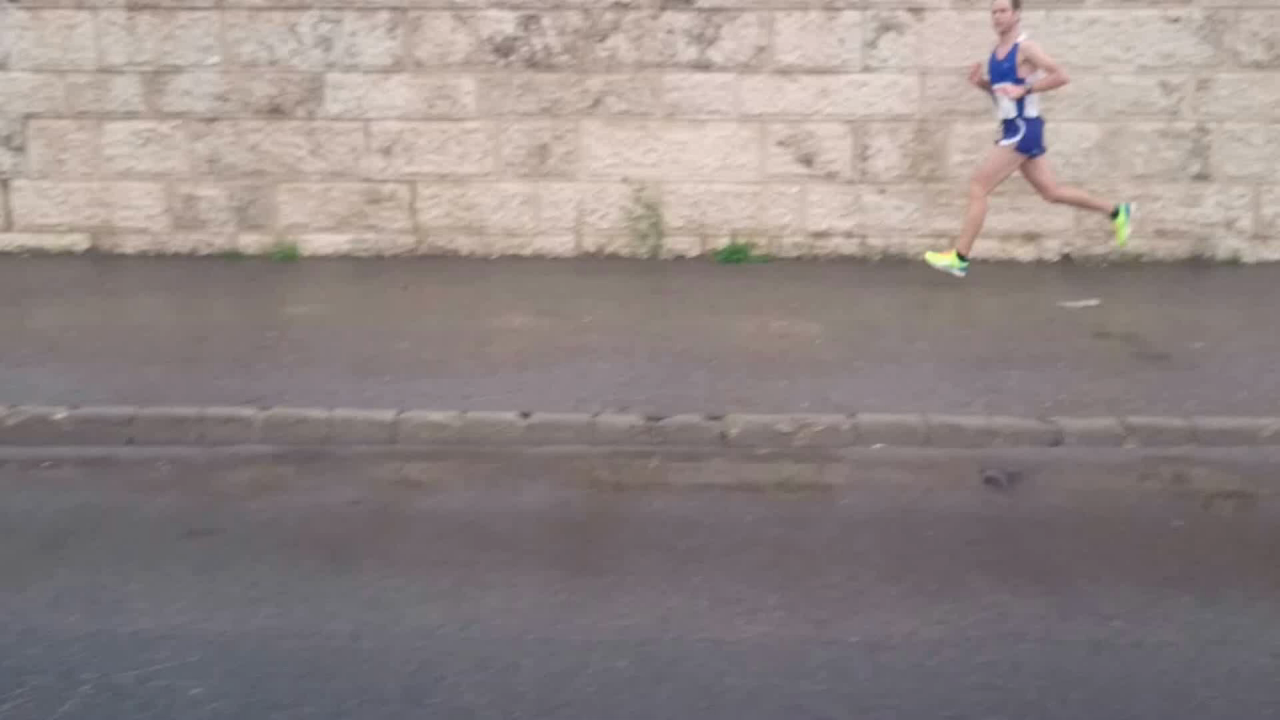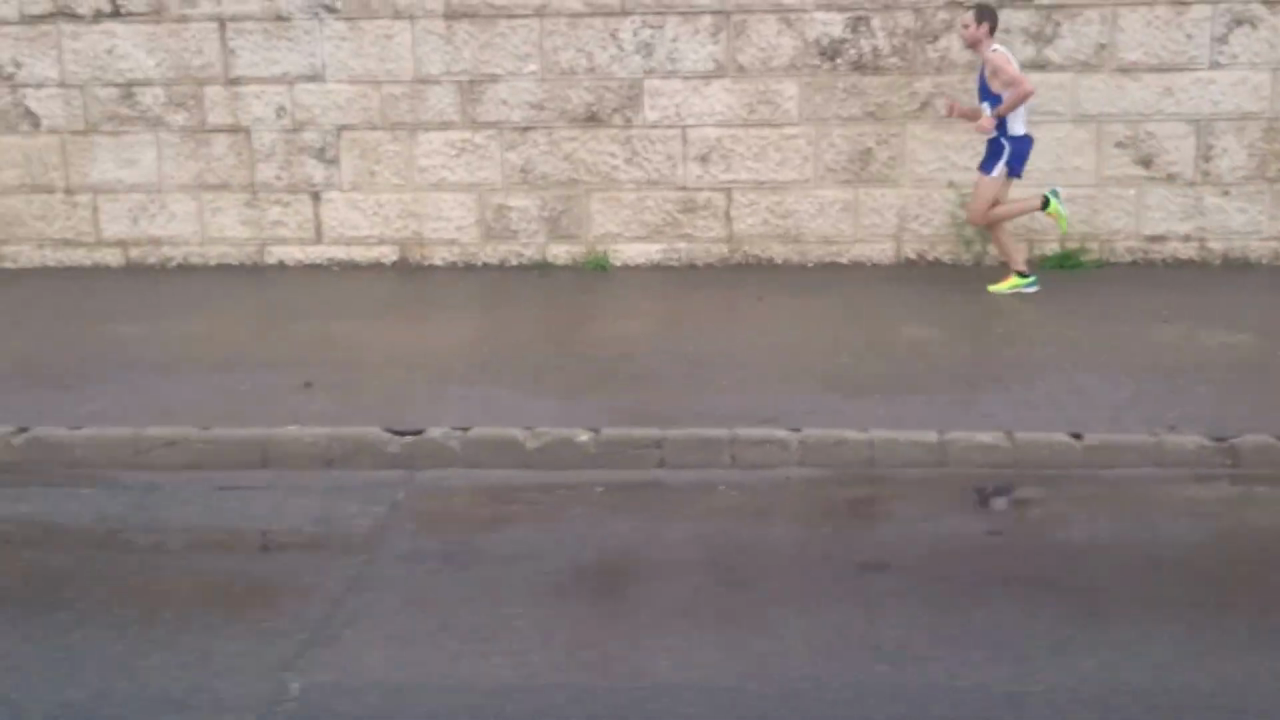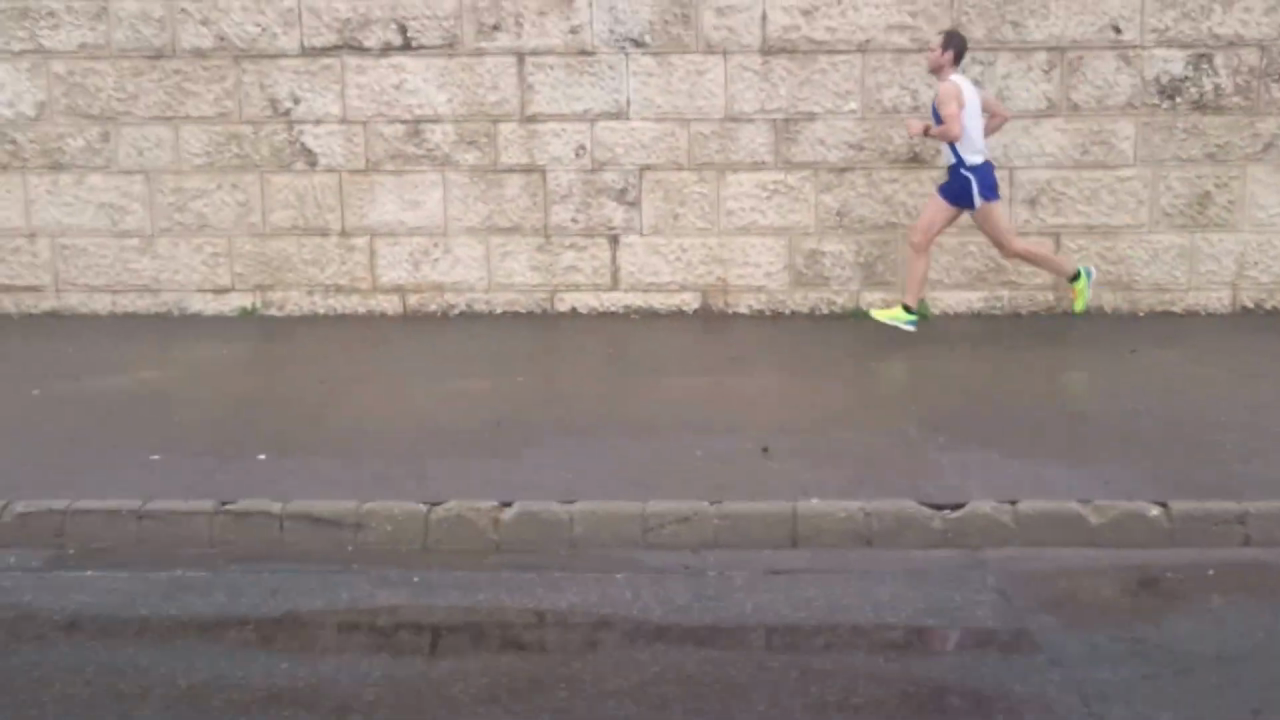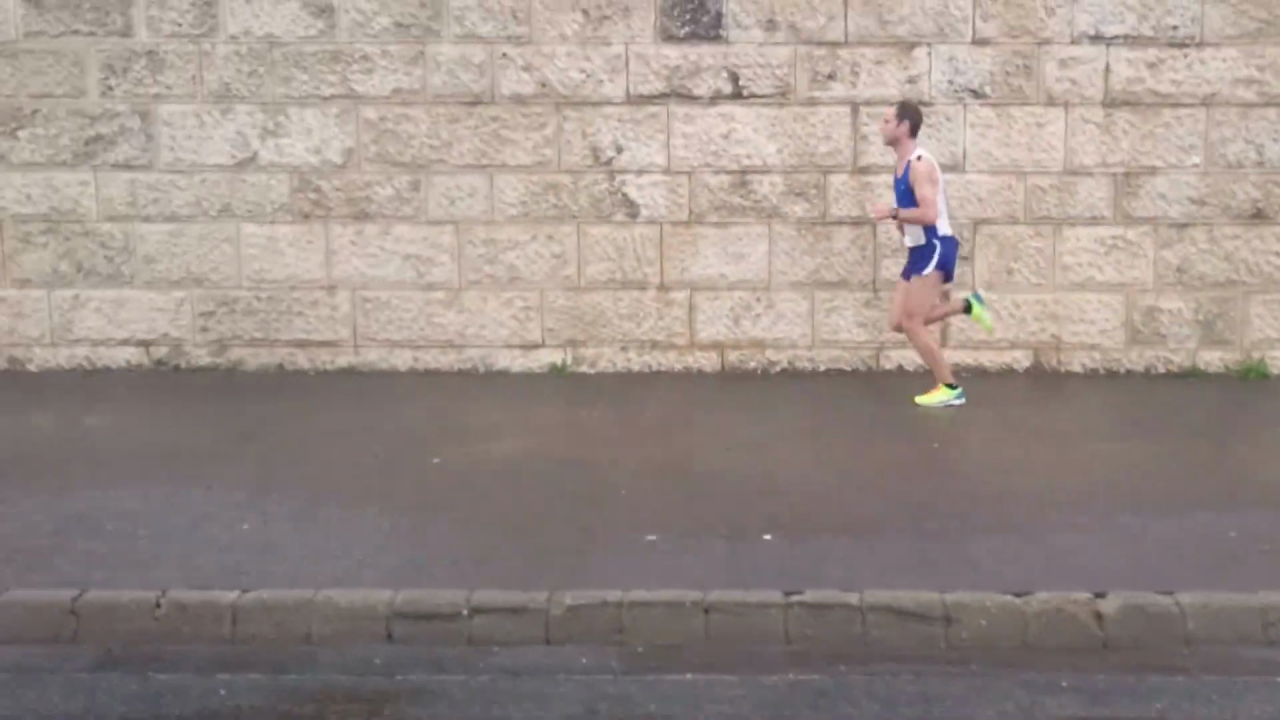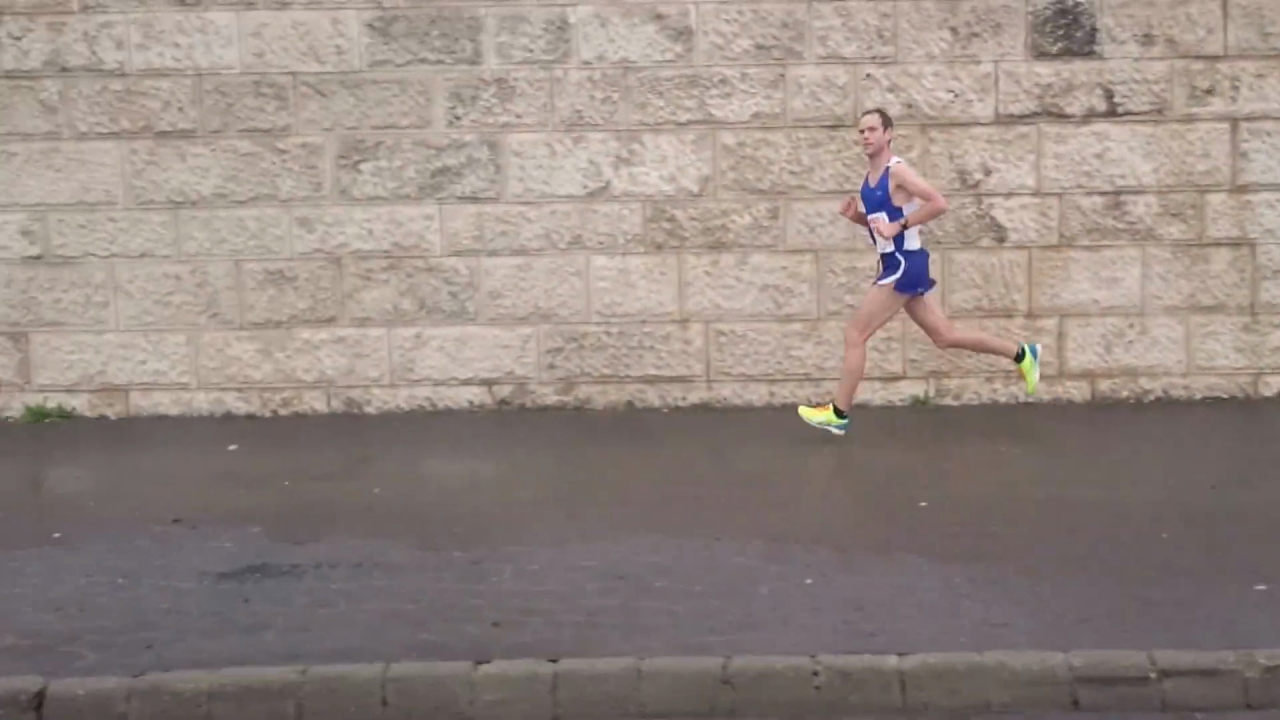
dt=0.5s
person 1, frame 1
left shoulder: (1026, 47)
right shoulder: (997, 49)
left elbow: (1062, 76)
left wrist: (1024, 90)
right wrist: (979, 81)
left hip: (1024, 129)
right hip: (1014, 130)
left knee: (977, 186)
right knee: (1050, 192)
left ankle: (958, 257)
right ankle: (1117, 213)
person 1, frame 2
left shoulder: (995, 57)
right shoulder: (993, 60)
left elbow: (1027, 88)
left wrist: (995, 116)
right wrist: (962, 112)
left hip: (1007, 147)
right hip: (1002, 145)
left knee: (978, 217)
right knee: (987, 217)
left ankle: (1045, 203)
right ankle: (1022, 275)
person 1, frame 3
left shoulder: (947, 86)
right shoulder: (964, 86)
left elbow: (952, 131)
right elbow: (1003, 114)
left wrist: (924, 129)
left hip: (972, 177)
right hip: (961, 176)
left knee: (1007, 245)
right knee: (917, 238)
left ankle: (1076, 276)
right ankle: (906, 312)
person 1, frame 4
left shoulder: (921, 164)
right shoulder: (903, 164)
left elbow: (930, 216)
left wrist: (891, 213)
right wrist: (904, 222)
left hip: (937, 250)
right hip: (922, 252)
left knee: (911, 323)
right knee: (898, 322)
left ankle: (949, 387)
right ankle: (966, 305)
person 1, frame 5
left shoulder: (899, 170)
right shoulder: (872, 176)
left elbow: (940, 203)
right elbow: (871, 221)
left wrist: (898, 227)
right wrist: (851, 214)
left hip: (904, 264)
right hip: (895, 265)
left knee: (854, 333)
right knee: (943, 336)
left ankle: (838, 413)
right ankle: (1021, 354)
